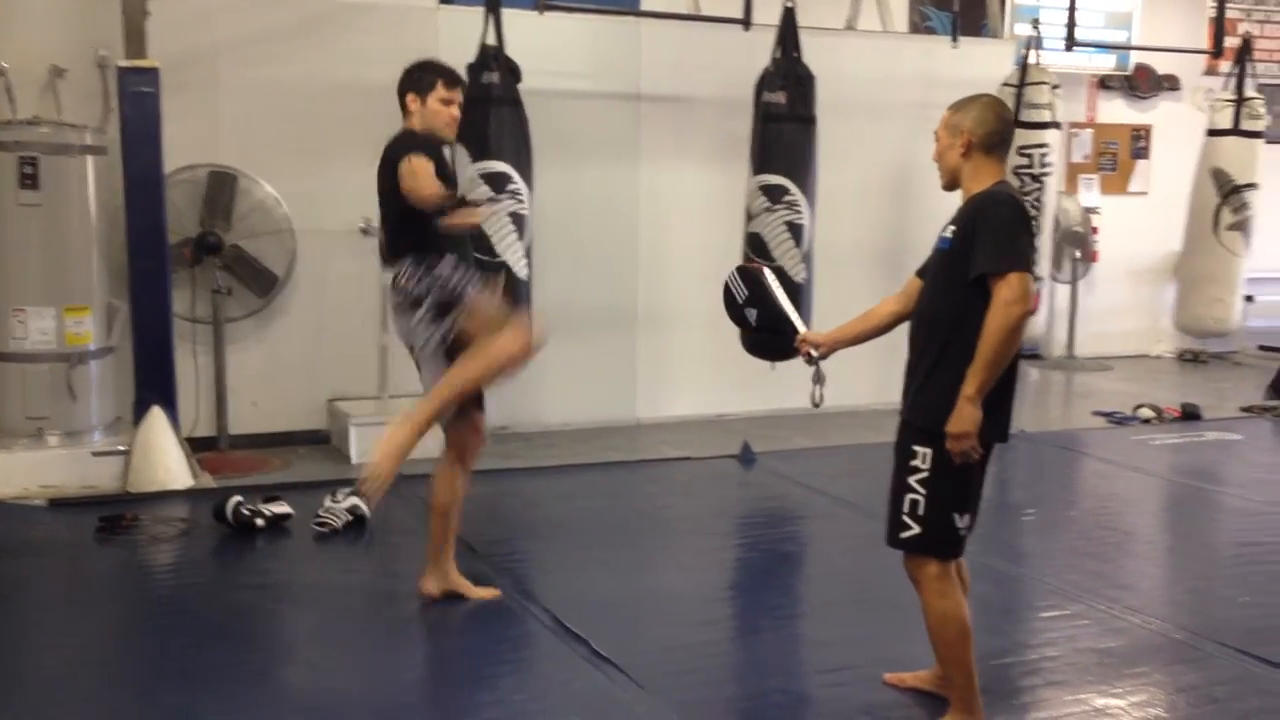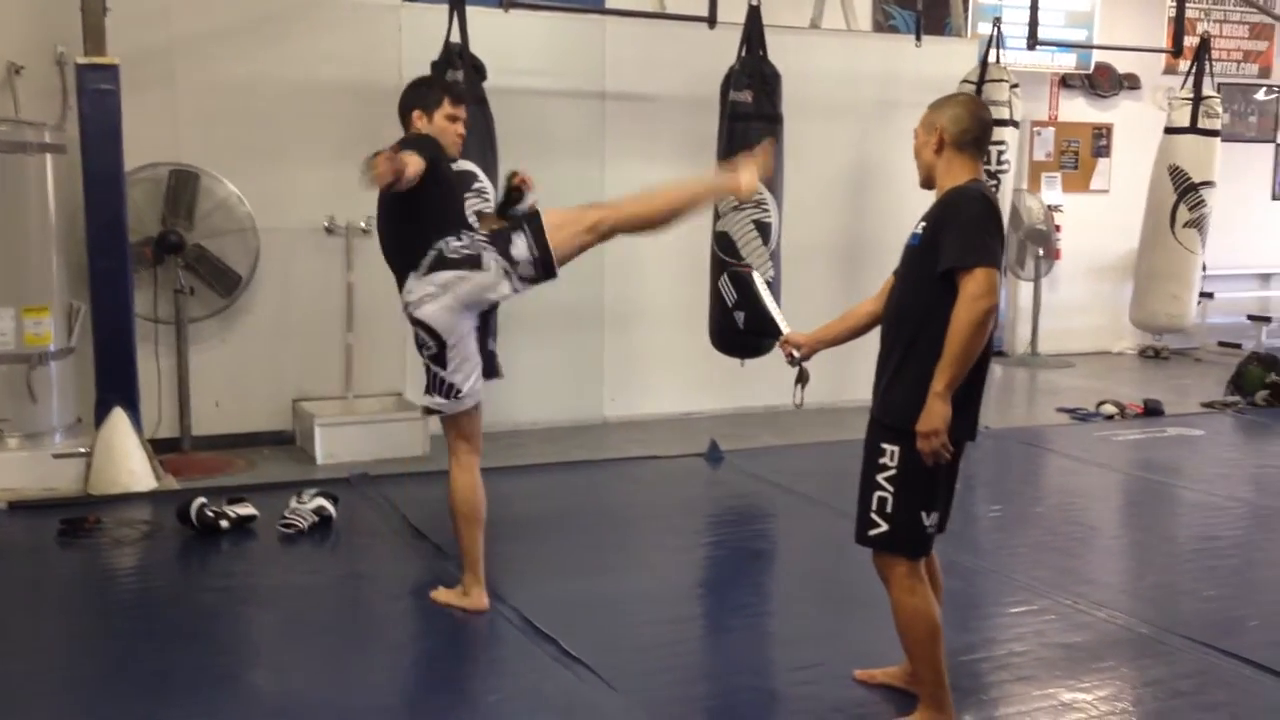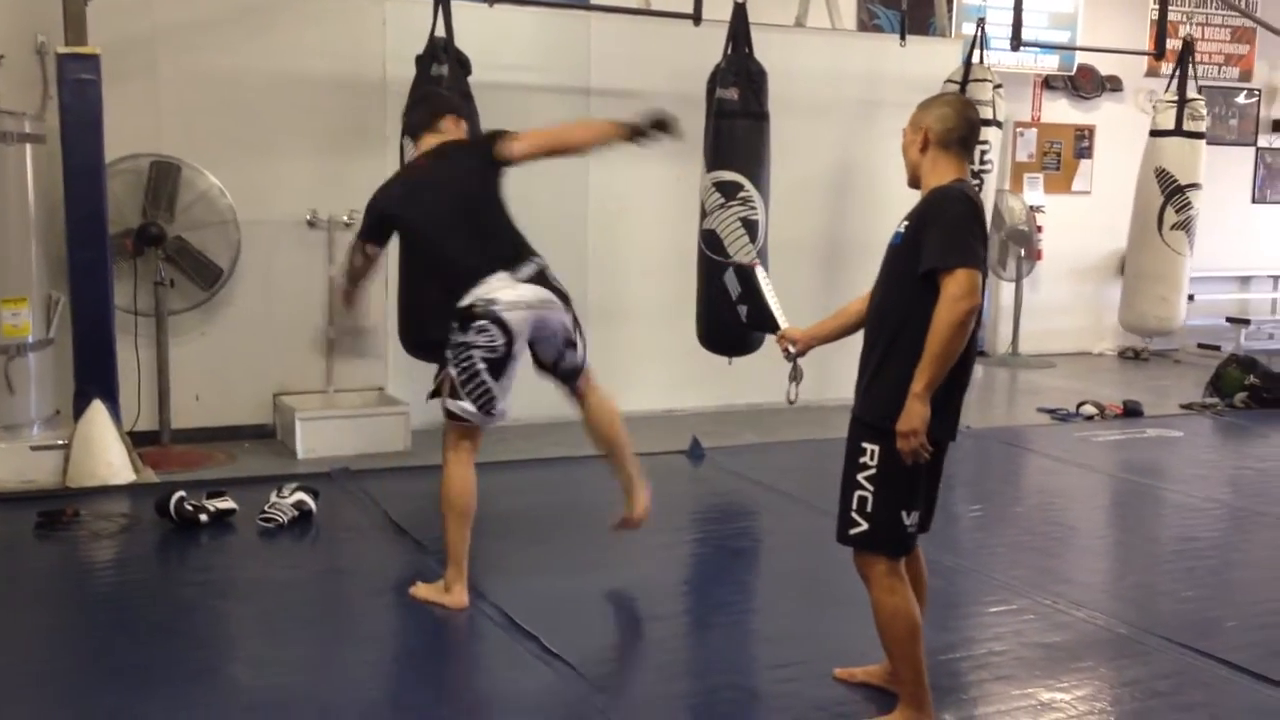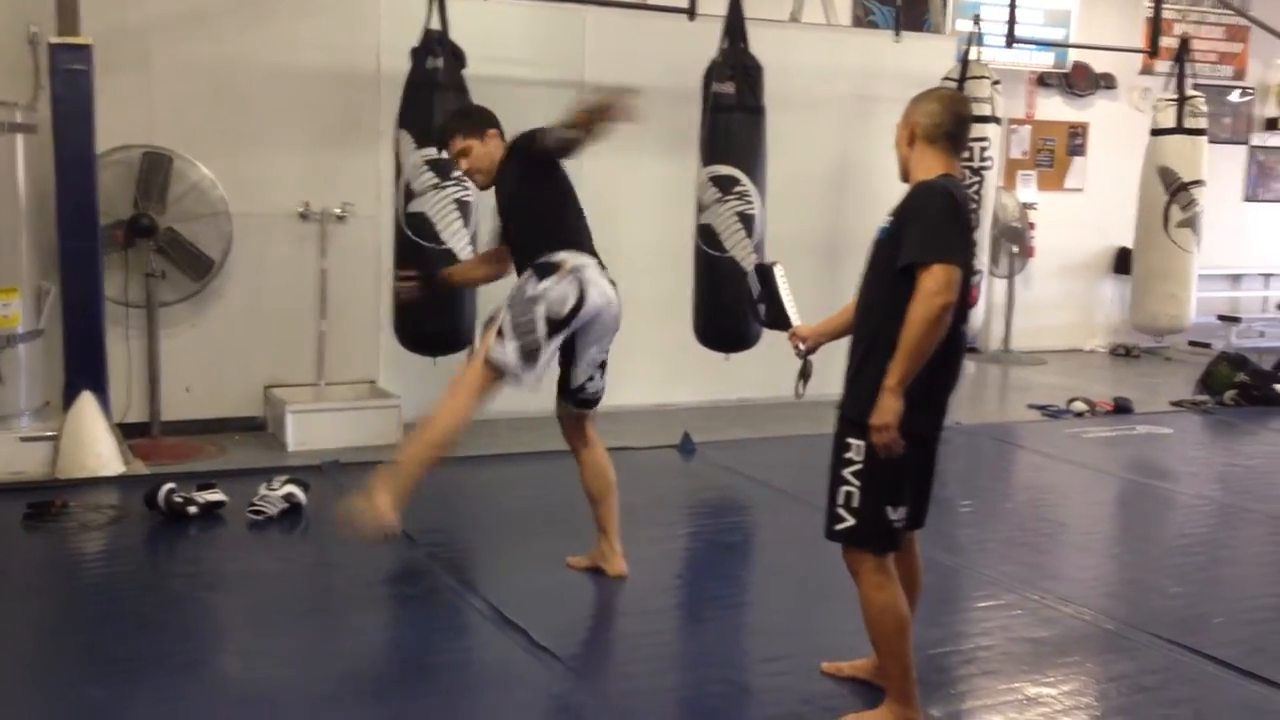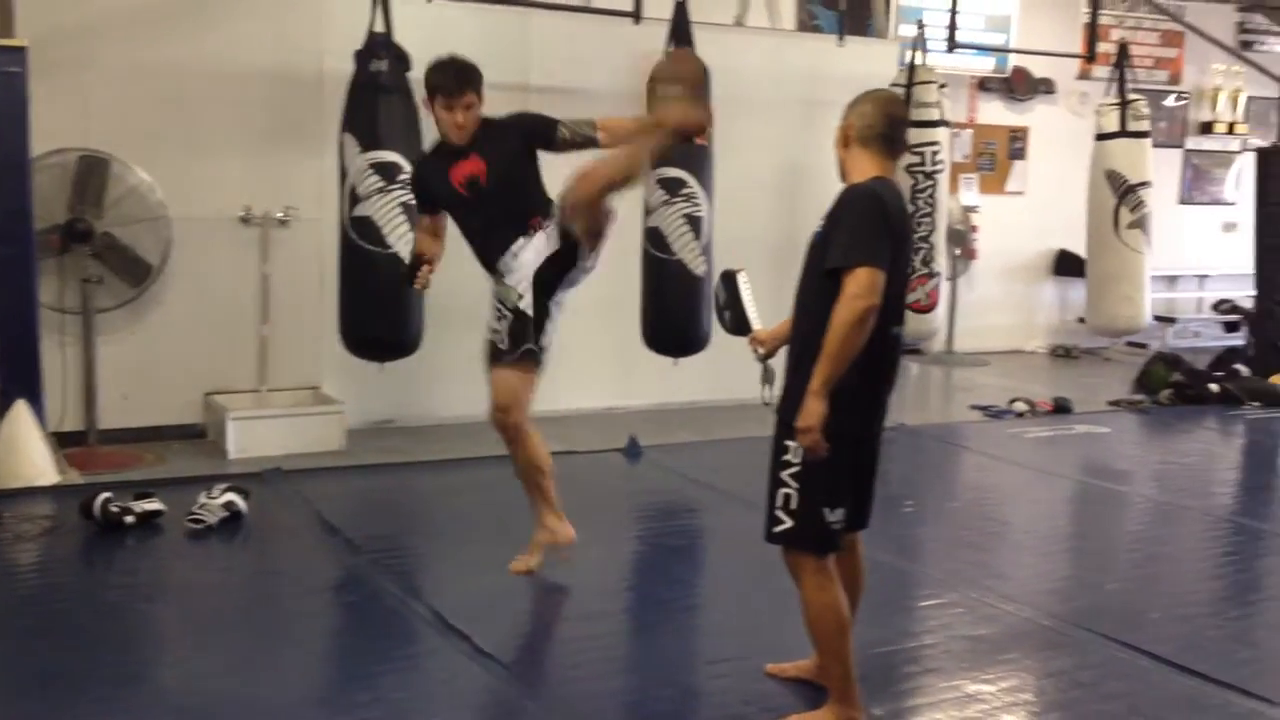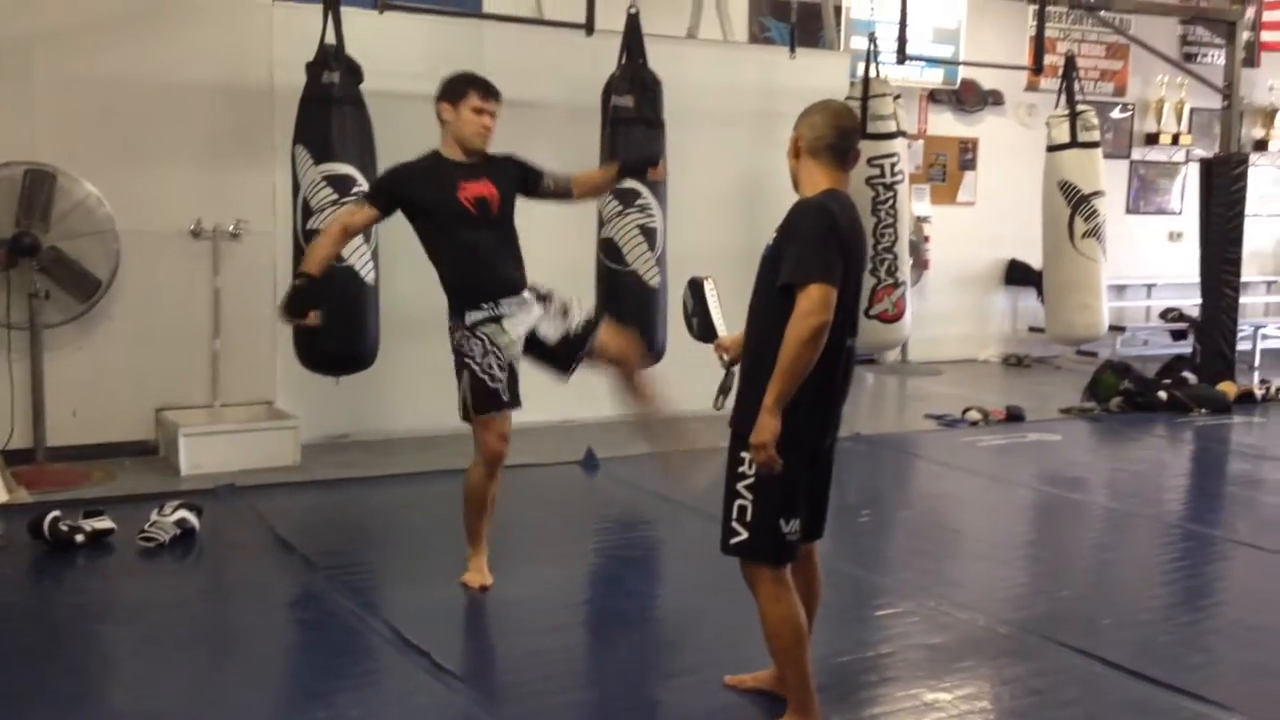
dt=0.3s
person 1, frame 1
left shoulder: (997, 208)
right shoulder: (969, 215)
left elbow: (1014, 302)
right elbow: (906, 300)
left wrist: (971, 399)
right wrist: (830, 340)
left hip: (954, 418)
right hip: (934, 413)
left knee: (928, 559)
right knee: (941, 552)
person 1, frame 2
left shoulder: (968, 205)
right shoulder: (947, 210)
left elbow: (981, 298)
right elbow: (889, 300)
left wrist: (940, 397)
right wrist: (814, 340)
left hip: (922, 417)
right hip: (907, 411)
left knee: (897, 557)
right knee: (914, 548)
right ankle: (918, 669)
person 1, frame 3
left shoulder: (950, 205)
right shoulder: (936, 208)
left elbow: (962, 299)
right elbow: (882, 299)
left wrist: (920, 396)
right wrist: (810, 336)
left hip: (902, 414)
right hip: (891, 408)
left knee: (877, 556)
right knee: (901, 547)
right ankle: (898, 668)
person 1, frame 4
left shoulder: (931, 199)
right shoulder: (938, 200)
left elbow: (938, 295)
left wrist: (892, 390)
right wrist: (819, 333)
left hip: (889, 407)
right hip: (908, 408)
left knee: (867, 551)
right knee: (897, 539)
right ankle: (887, 662)
person 1, frame 5
left shoulder: (861, 201)
right shoulder: (885, 201)
left elbow: (861, 300)
left wrist: (817, 393)
right wrist: (777, 336)
left hip: (828, 409)
right hip: (856, 408)
left knee: (807, 552)
right knee: (839, 539)
right ankle: (828, 662)
person 1, frame 6
left shoulder: (812, 215)
right shoulder: (839, 216)
left elbow: (814, 316)
left wrist: (770, 410)
right wrist: (741, 344)
left hip: (781, 421)
right hip: (811, 418)
left knee: (763, 563)
right knee: (795, 550)
person 2, frame 1
left shoulder: (426, 154)
right shoulder: (412, 146)
right elbow: (421, 186)
left wrist: (467, 250)
right wrist: (451, 206)
left hip: (444, 310)
right hip: (428, 276)
left knee: (466, 439)
right knee: (515, 338)
left ankle: (440, 571)
right ankle: (407, 425)
person 2, frame 2
left shoulder: (396, 202)
right shoulder: (416, 148)
right elbow: (406, 164)
left wrist: (504, 203)
right wrist: (389, 166)
left hip: (427, 304)
right hip: (462, 265)
left knee: (463, 446)
right knee: (599, 219)
left ankle: (471, 586)
right ankle: (727, 181)
person 2, frame 3
left shoulder: (387, 196)
right shoulder: (467, 153)
left elbow: (358, 268)
right elbow: (549, 139)
left wrist: (348, 311)
right wrist: (632, 129)
left hip: (481, 314)
right hip: (535, 289)
left knee: (460, 445)
right knee: (585, 389)
left ankle: (453, 584)
right ankle: (635, 490)
person 2, frame 4
left shoulder: (530, 155)
right shoulder: (512, 195)
left elbow: (573, 131)
right elbow: (490, 268)
left wrist: (597, 109)
right wrist: (432, 278)
left hip: (566, 281)
right hip: (601, 299)
left knee: (471, 385)
right knee: (577, 427)
left ankle: (384, 498)
right ankle: (611, 550)
person 2, frame 5
left shoulder: (515, 130)
right shoulder: (427, 169)
left elbow: (601, 133)
right elbow: (429, 229)
left wrist: (661, 123)
right wrist: (427, 258)
left hip: (558, 245)
right hip: (517, 281)
left knee: (592, 181)
right knee: (506, 412)
right ankle: (551, 522)
person 2, frame 6
left shoulder: (505, 169)
right shoulder: (413, 177)
left elbow: (570, 186)
right elbow: (344, 225)
left wrist: (625, 169)
right wrist: (306, 283)
left hip: (526, 303)
right hip: (481, 324)
left knee: (626, 348)
right knee: (493, 442)
left ankle: (654, 420)
right ankle: (475, 554)
